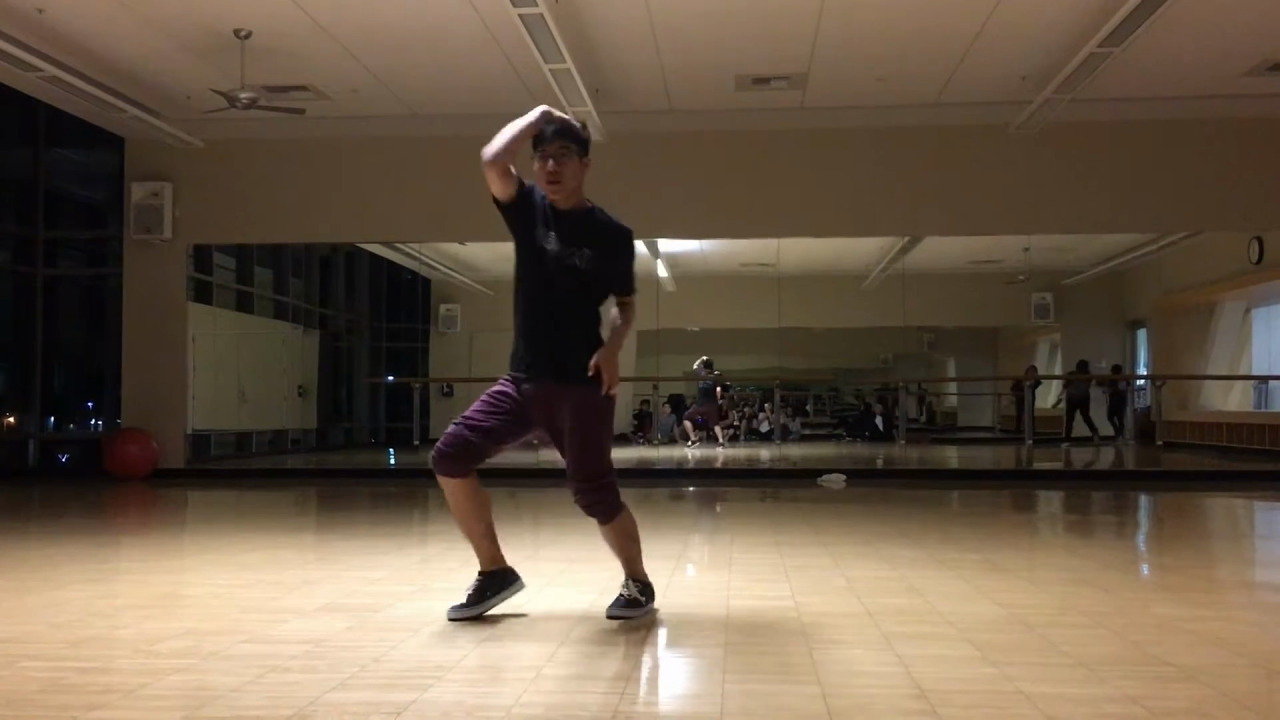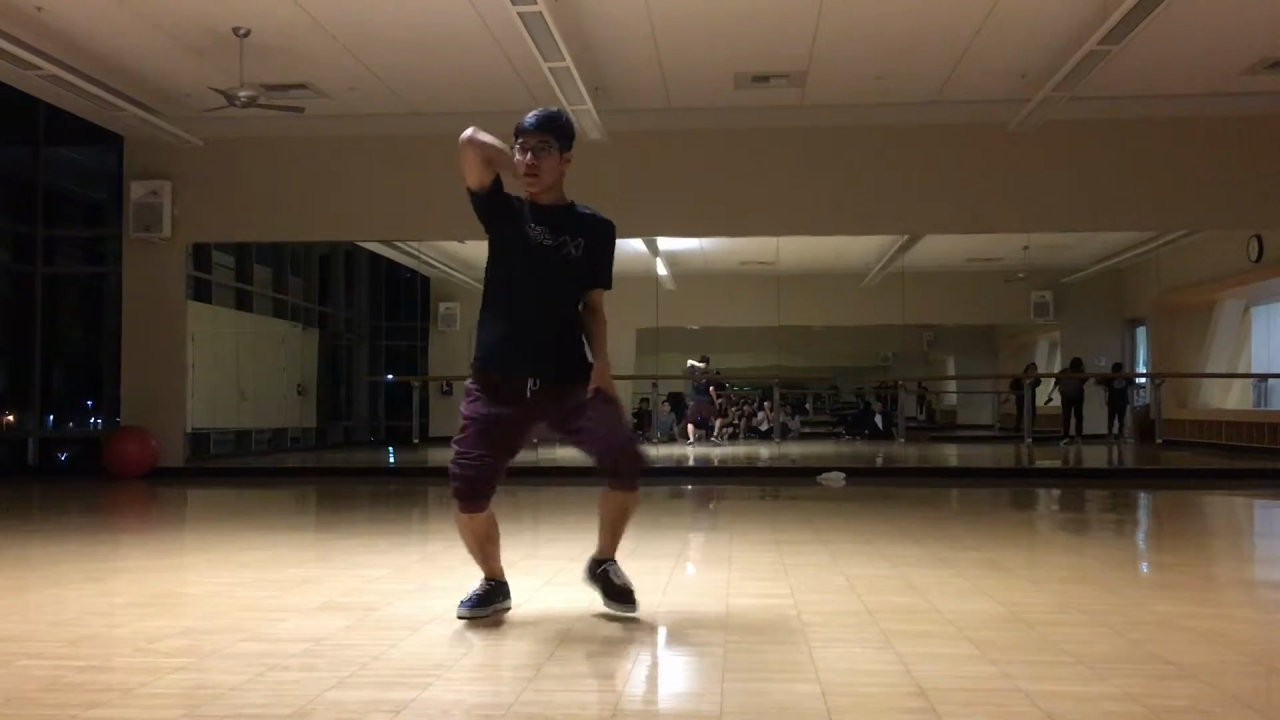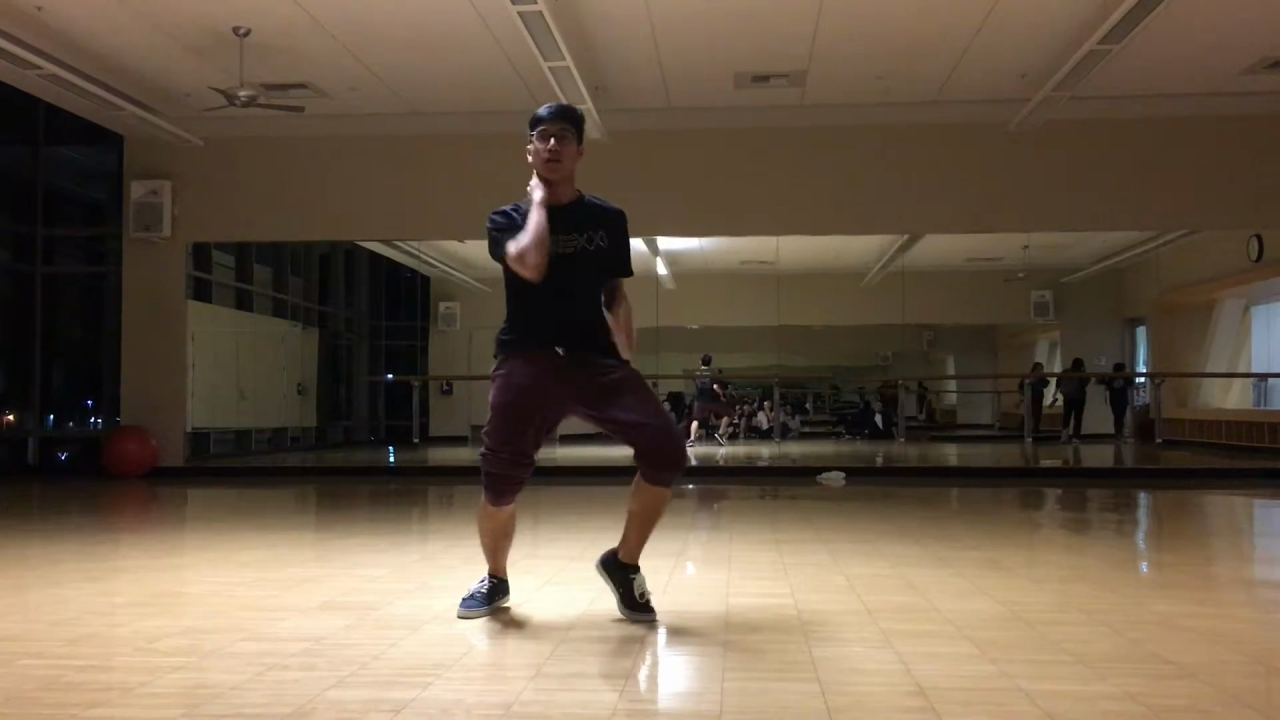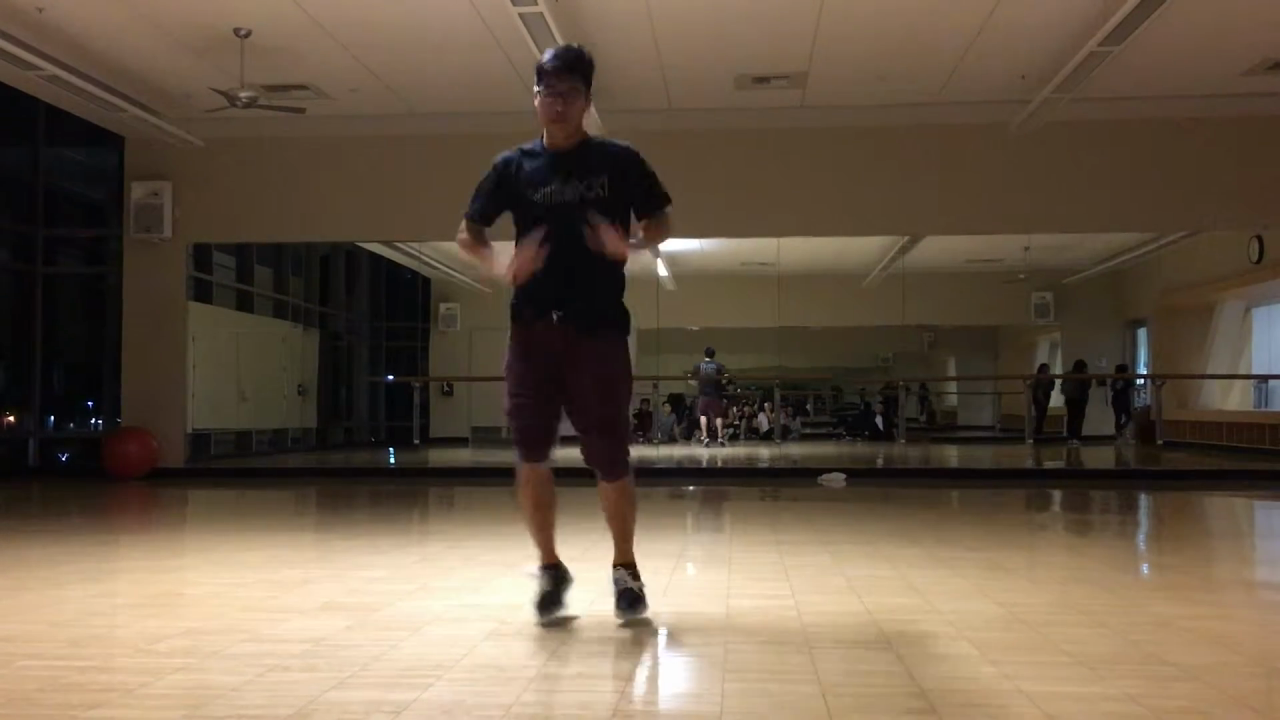
dt=0.3s
person 1, frame 1
left shoulder: (612, 235)
right shoulder: (527, 209)
left elbow: (626, 306)
right elbow: (492, 162)
left wrist: (613, 347)
right wrist: (534, 117)
left hip: (575, 380)
right hip: (523, 379)
left knee: (594, 491)
right knee: (452, 458)
left ankle: (638, 584)
right ankle: (496, 573)
person 1, frame 2
left shoulder: (594, 228)
right shoulder: (502, 211)
left elbow: (593, 305)
right elbow: (470, 143)
left wrist: (602, 361)
right wrist: (508, 159)
left hip: (567, 379)
right hip: (496, 379)
left knee: (625, 463)
right knee: (468, 487)
left ankle: (604, 563)
right ankle: (494, 582)
person 1, frame 3
left shoulder: (605, 217)
right shoulder: (509, 216)
right elbow: (529, 263)
left wrist: (620, 326)
right wrist: (538, 200)
left hip: (595, 359)
right hip: (528, 358)
left knee: (666, 451)
right knee: (500, 479)
left ankle: (623, 564)
right ankle: (495, 579)
person 1, frame 4
left shoulder: (618, 161)
right shoulder: (511, 167)
left elbow: (662, 224)
right elbow: (468, 235)
left wrist: (629, 244)
right wrist: (504, 267)
left hip: (598, 326)
right hip: (534, 325)
left knee: (607, 451)
right knee: (532, 449)
left ankle: (624, 567)
right ankle: (551, 568)
